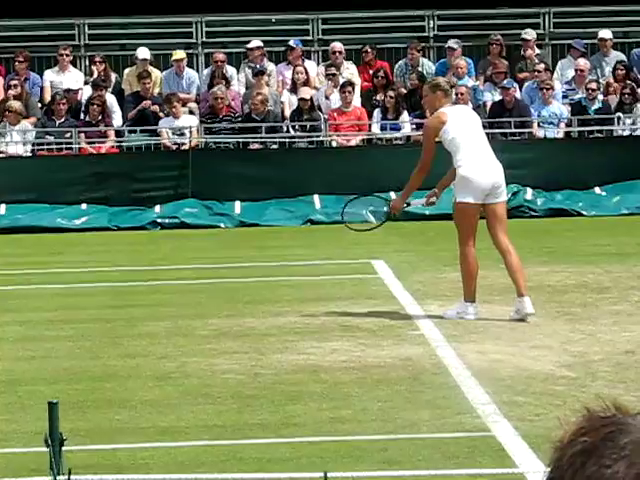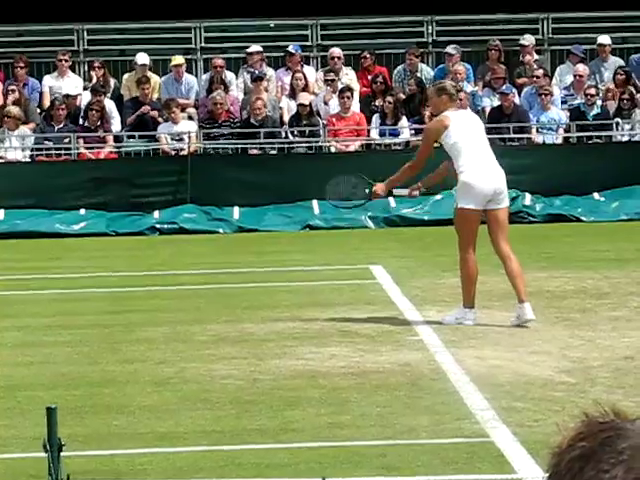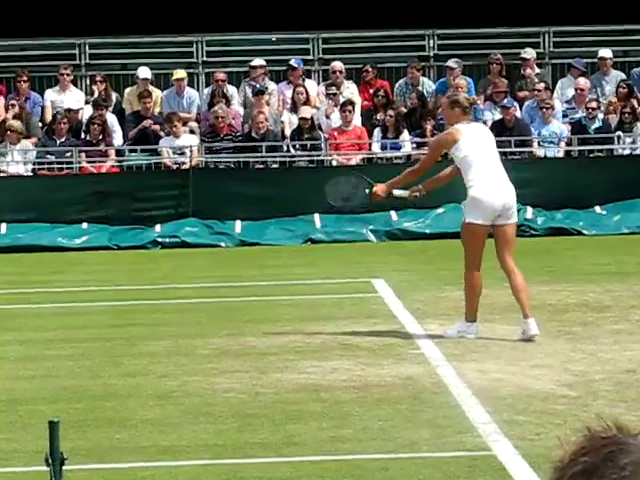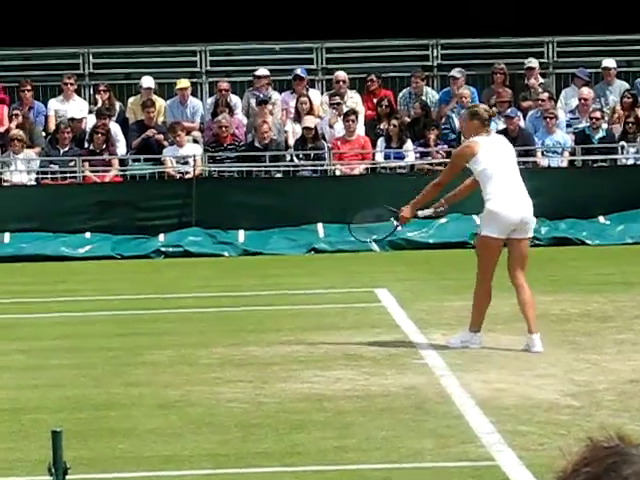
dt=0.2s
person 1, frame 1
left shoulder: (435, 120)
right shoulder: (468, 111)
left elbow: (423, 167)
left wrist: (402, 197)
right wrist: (438, 190)
left hip: (472, 178)
right hip: (495, 173)
left knee: (467, 244)
right knee: (502, 241)
left ankle: (469, 305)
right ankle: (523, 300)
person 1, frame 2
left shoulder: (438, 123)
right shoulder: (471, 116)
left elbow: (415, 165)
left wrist: (387, 185)
right wrist: (422, 185)
left hip: (474, 184)
right hip: (497, 178)
left knee: (467, 250)
right knee: (503, 247)
left ankle: (467, 310)
right ankle: (524, 305)
person 1, frame 3
left shoulder: (449, 136)
right shoulder: (483, 129)
left elbow: (418, 169)
left wrist: (387, 187)
right wrist: (424, 188)
left hip: (482, 198)
right hip: (507, 193)
left knee: (473, 265)
right knee: (509, 263)
left ankle: (470, 324)
right ankle: (529, 321)
person 1, frame 4
left shoulder: (468, 148)
right shoulder: (502, 140)
left elbow: (439, 183)
left wrist: (412, 207)
right wrist: (446, 202)
left hip: (499, 211)
right hip: (524, 208)
left knee: (484, 277)
right knee: (518, 277)
left ankle: (473, 334)
right ankle: (534, 337)
